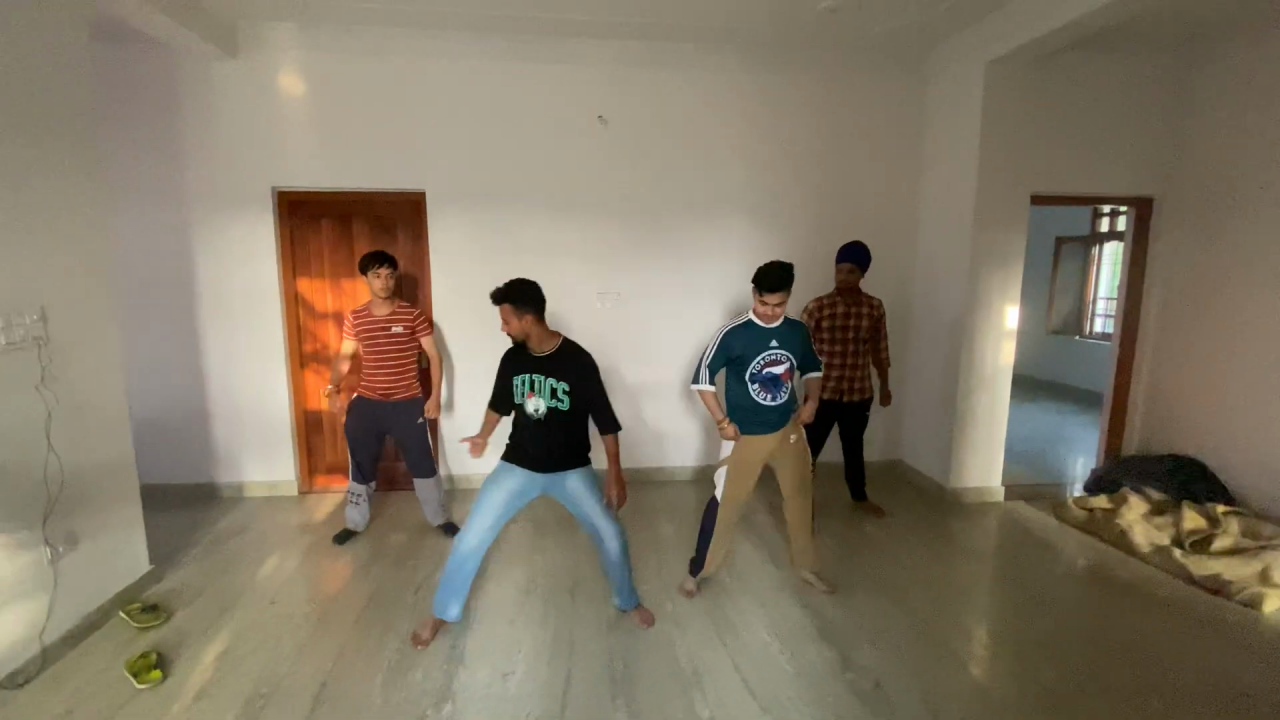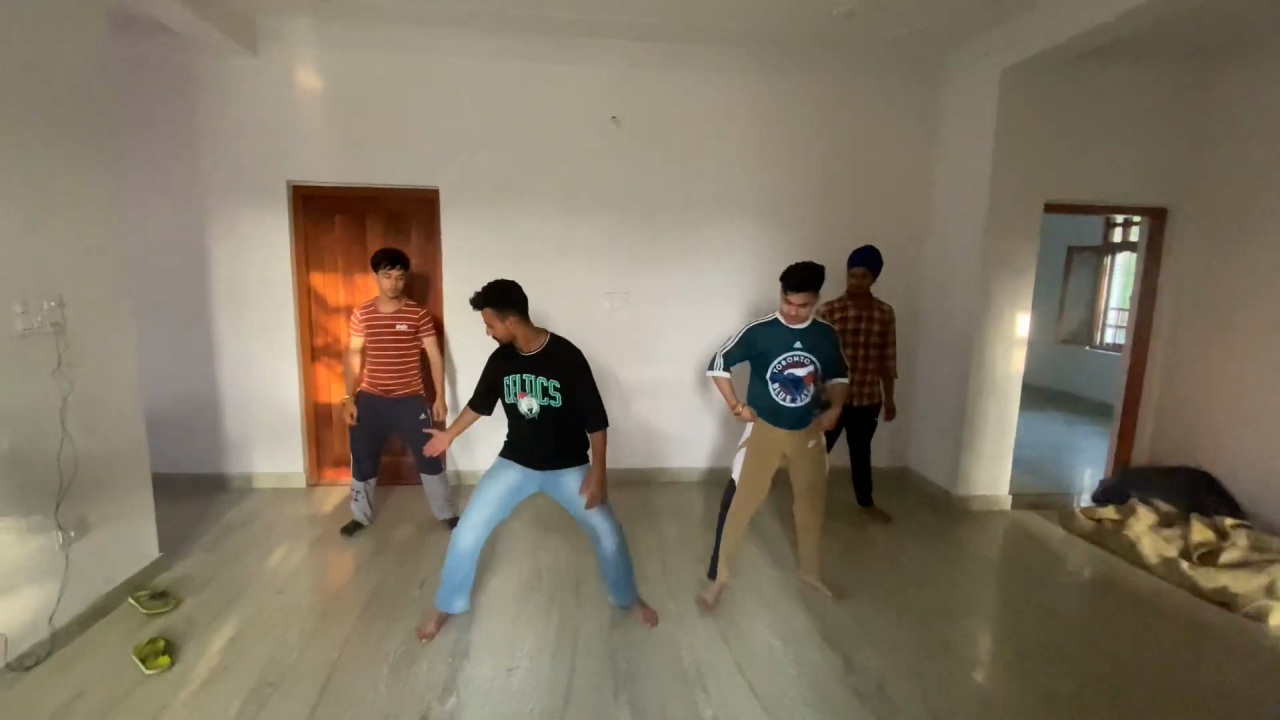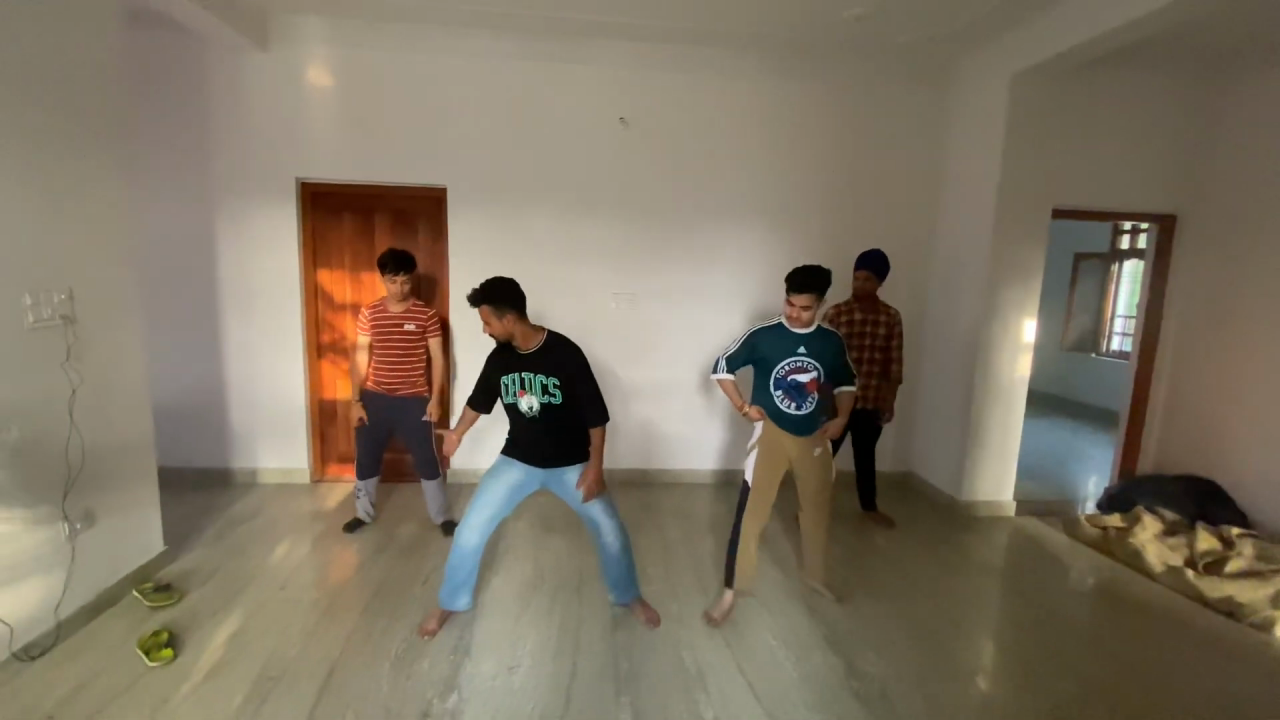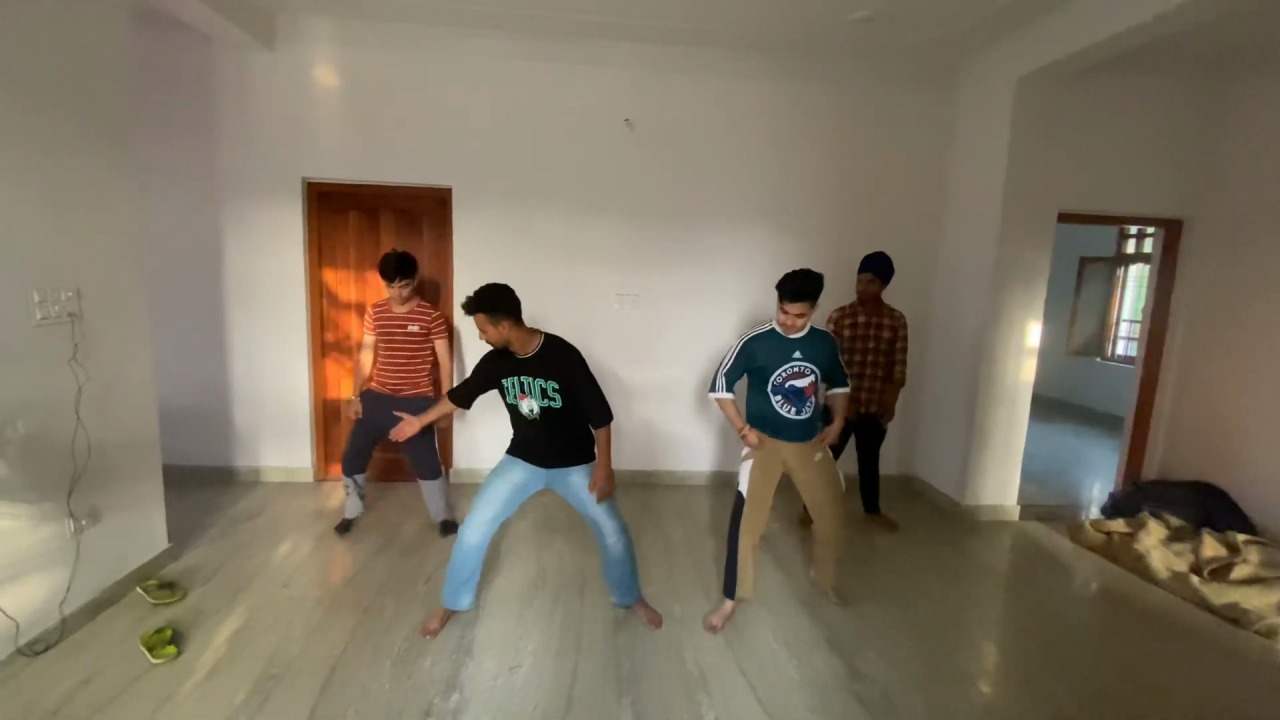
dt=0.2s
person 1, frame 1
left shoulder: (577, 361)
right shoulder: (512, 359)
left elbow: (606, 421)
left wrist: (615, 474)
right wrist: (485, 433)
left hip: (570, 469)
right hip: (518, 466)
left knee: (610, 534)
right knee: (472, 536)
left ankle: (628, 602)
right ankle: (443, 613)
person 1, frame 2
left shoulder: (567, 357)
right shoulder: (500, 360)
left elbow: (595, 419)
right elbow: (480, 402)
left wrist: (598, 473)
right wrist: (450, 433)
left hip: (568, 466)
right hip: (515, 462)
left knee: (607, 533)
right knee: (468, 532)
left ankle: (628, 598)
right ankle: (446, 606)
person 1, frame 3
left shoulder: (565, 354)
right shoulder: (499, 358)
left elbow: (596, 414)
right elbow: (480, 400)
left wrist: (594, 466)
right wrist: (457, 431)
left hip: (570, 463)
right hip: (518, 460)
left knee: (609, 530)
right knee: (471, 529)
left ankle: (629, 597)
right ankle: (449, 604)
person 1, frame 4
left shoulder: (563, 356)
right shoulder: (494, 362)
left elbow: (599, 413)
right elbow: (462, 394)
left wrist: (603, 466)
right wrist: (420, 421)
left hip: (574, 463)
right hip: (522, 460)
left knee: (612, 531)
right knee: (474, 529)
left ankle: (631, 599)
right ankle: (451, 603)
person 2, frame 1
left shoulder: (799, 331)
right shoulder: (734, 333)
left elbow: (812, 369)
right elbow: (702, 377)
left wrist: (812, 402)
right wrist: (721, 421)
left hip: (788, 430)
right hip: (745, 434)
left knee: (800, 497)
right knee: (725, 503)
left ankle: (806, 566)
right ankle: (697, 571)
person 2, frame 2
left shoulder: (826, 335)
right shoulder: (758, 331)
left elbow: (838, 375)
right elbow: (718, 365)
left wrist: (834, 408)
right wrist: (736, 405)
left hip: (807, 430)
right hip: (764, 428)
left knee: (811, 501)
right knee: (740, 502)
left ankle: (809, 570)
right ankle: (717, 578)
person 2, frame 3
left shoulder: (831, 341)
right shoulder: (761, 335)
left elbow: (846, 383)
right elbow: (722, 367)
left wrist: (840, 417)
right wrist: (743, 406)
left hip: (813, 437)
right hip: (771, 431)
left knee: (817, 509)
right knee: (752, 508)
left ankle: (813, 576)
right ankle: (729, 593)
person 2, frame 4
left shoulder: (825, 342)
right shoulder: (753, 342)
left elbow: (839, 384)
right elbow: (720, 385)
left wrist: (837, 422)
right wrist: (743, 428)
left hip: (811, 442)
right hip: (765, 442)
left knee: (831, 514)
right knee: (747, 517)
left ankle: (824, 576)
right ankle: (730, 600)
person 3, frame 1
left shoulder: (413, 315)
right shoulder: (355, 318)
left elbow: (434, 356)
right elbow: (344, 357)
left wrist: (434, 397)
right wrist: (334, 387)
left hip: (407, 404)
right hip: (366, 404)
left knee: (423, 464)
right knee: (361, 467)
left ankle: (440, 518)
right ankle: (355, 523)
person 3, frame 2
left shoulder: (419, 315)
right shoulder: (361, 314)
left elbow: (435, 357)
right elbow: (353, 357)
left wrist: (440, 398)
right wrist: (349, 397)
left hip: (410, 401)
right hip: (369, 401)
left knee: (428, 459)
right knee: (362, 462)
left ankle: (446, 513)
right ankle: (361, 516)
person 3, frame 3
left shoulder: (426, 315)
right shoulder: (369, 313)
left elbow: (438, 359)
right elbow: (360, 357)
left wrist: (435, 400)
right wrist: (356, 400)
left hip: (413, 401)
right hip: (375, 399)
left knee: (427, 463)
right knee: (366, 461)
left ankle: (442, 516)
right ankle: (364, 513)
person 3, frame 4
left shoulder: (431, 316)
right shoulder: (374, 313)
left elbow: (444, 360)
right elbow: (365, 355)
right wrist: (355, 395)
left hip: (416, 402)
right hip: (376, 399)
left knee: (426, 464)
right knee: (352, 457)
left ankle: (443, 516)
right ankle: (352, 513)
person 4, frame 1
left shoulder: (875, 308)
right shoulder: (818, 306)
left elbow: (880, 349)
left wrist: (884, 385)
left hip: (859, 392)
right hip: (823, 392)
left knee: (854, 447)
right knee: (809, 447)
left ankle: (860, 497)
person 4, frame 2
left shoulder: (885, 313)
right shoulder: (829, 310)
left elbow: (888, 358)
left wrist: (889, 397)
left hip: (868, 398)
left knee: (861, 452)
left ankle: (866, 502)
person 4, frame 3
left shoulder: (891, 317)
right shoulder: (835, 313)
left elbow: (894, 363)
left wrist: (889, 400)
left hip: (872, 401)
left knee: (866, 456)
left ankle: (869, 507)
person 4, frame 4
left shoulder: (897, 320)
right shoulder: (839, 316)
left elbow: (898, 366)
left wrist: (890, 401)
left hip: (875, 405)
left knee: (870, 459)
left ankle: (873, 510)
right ankle: (811, 507)
